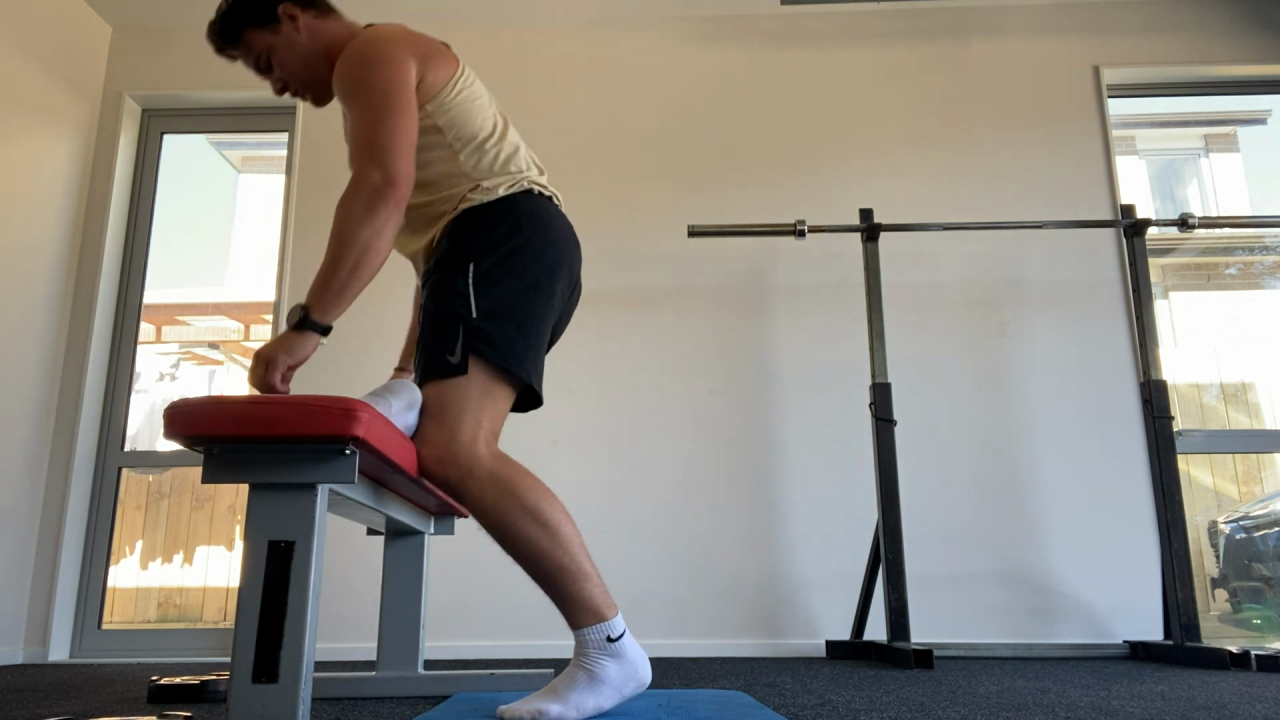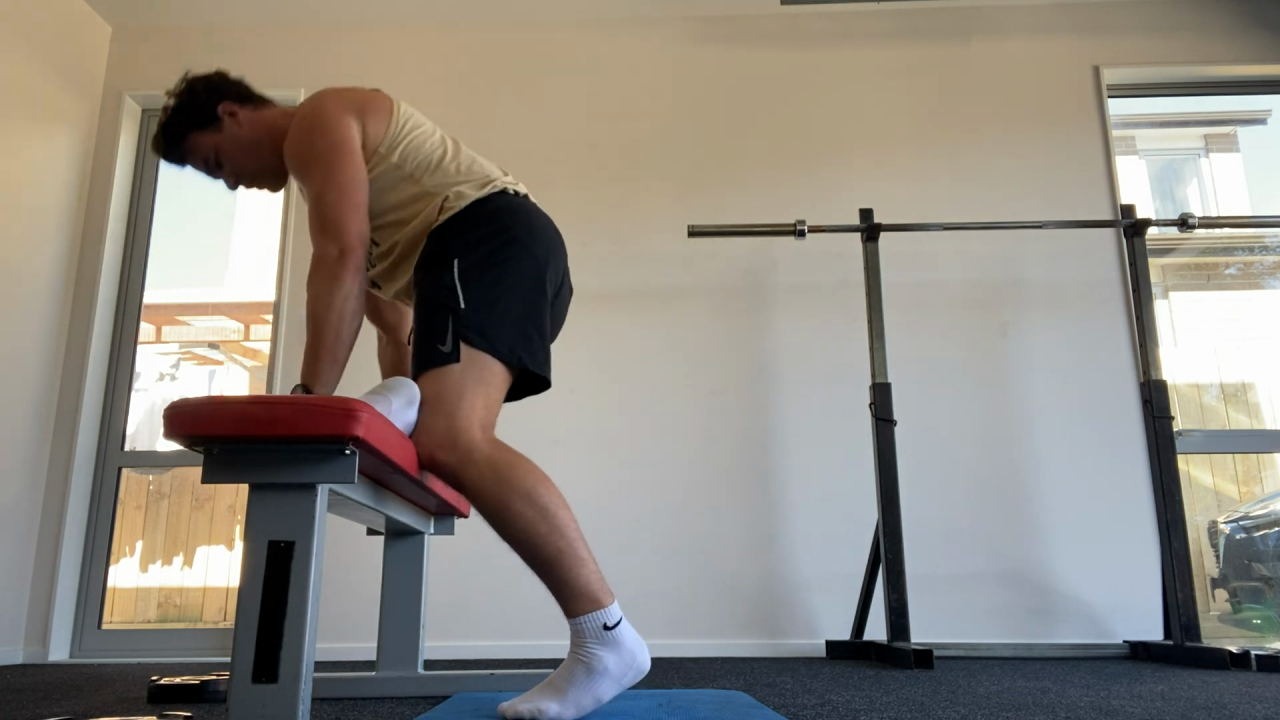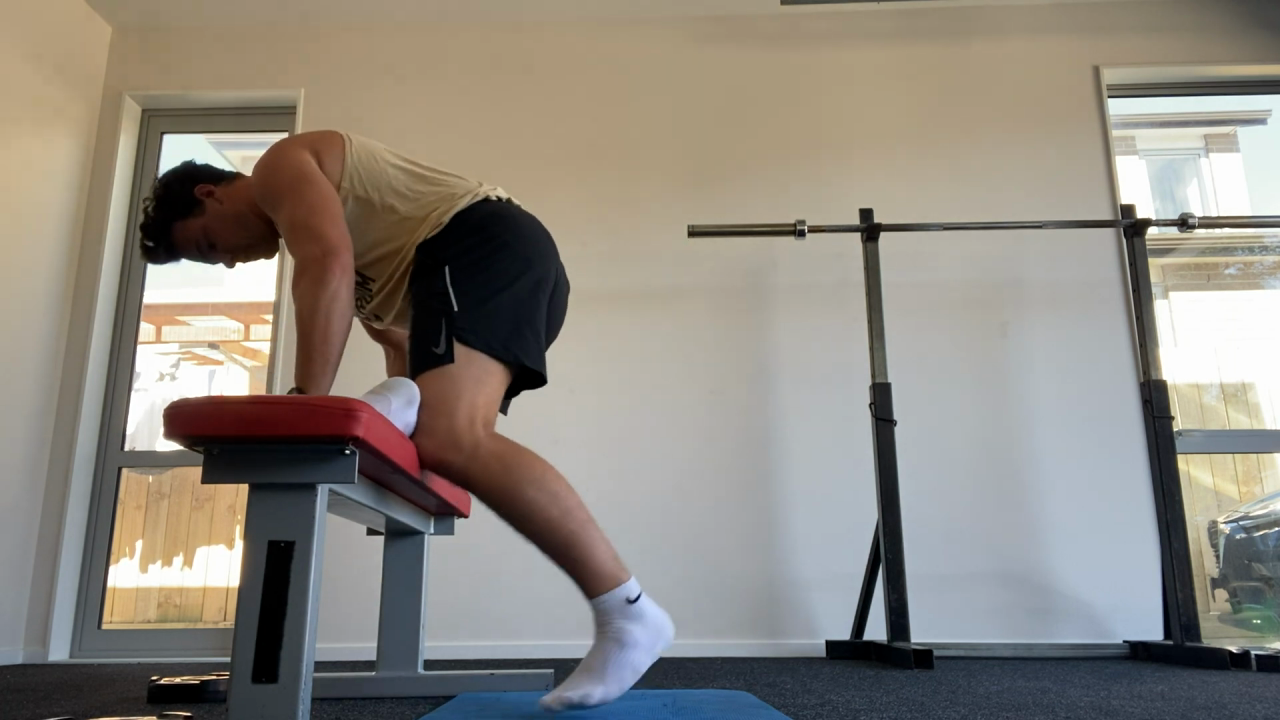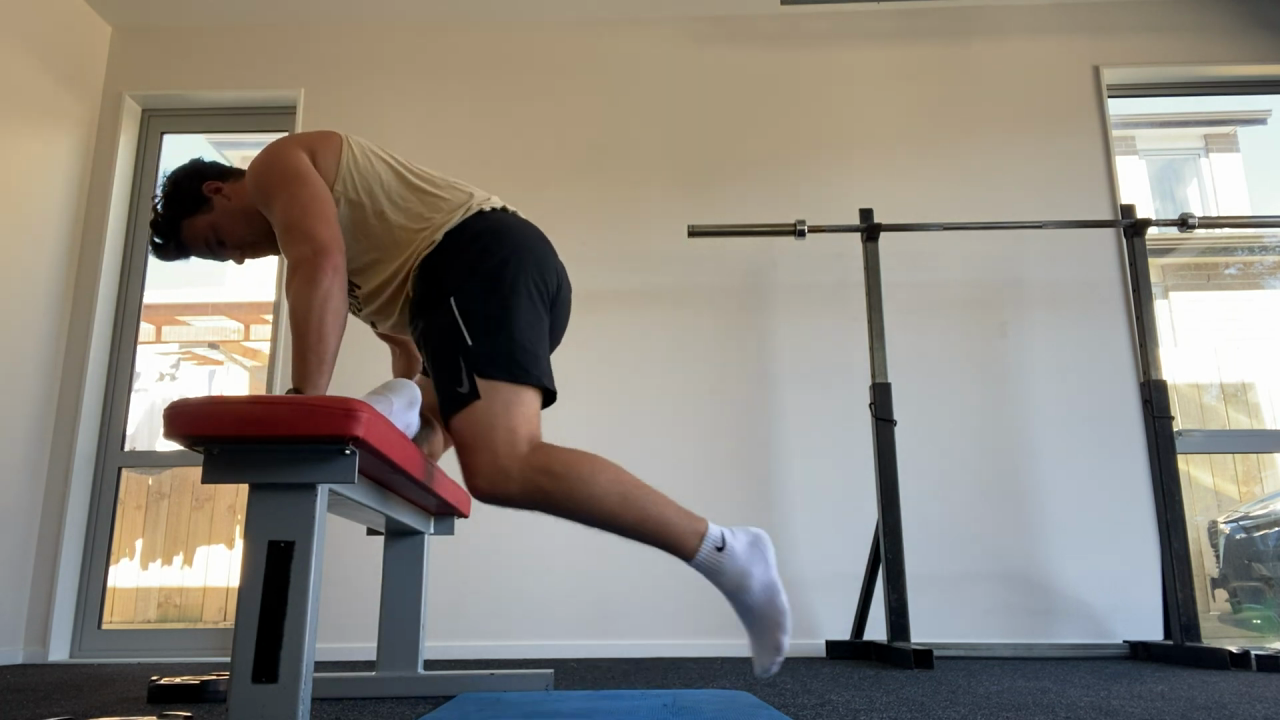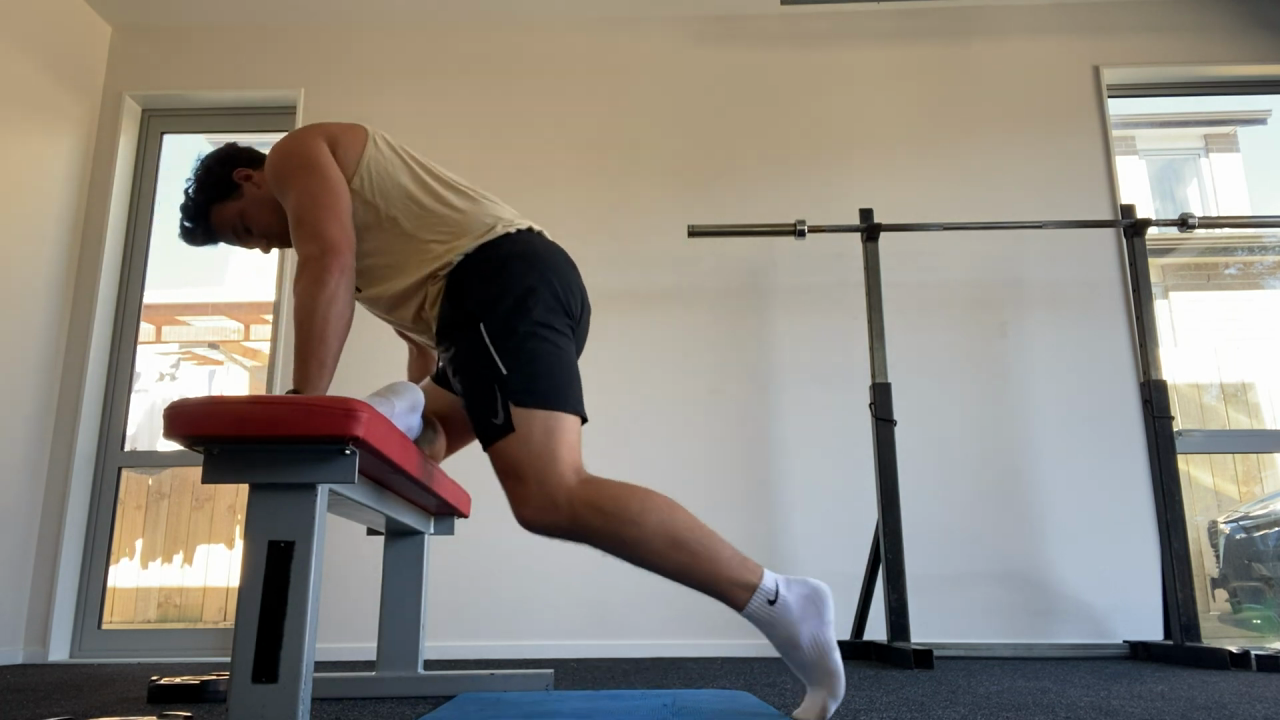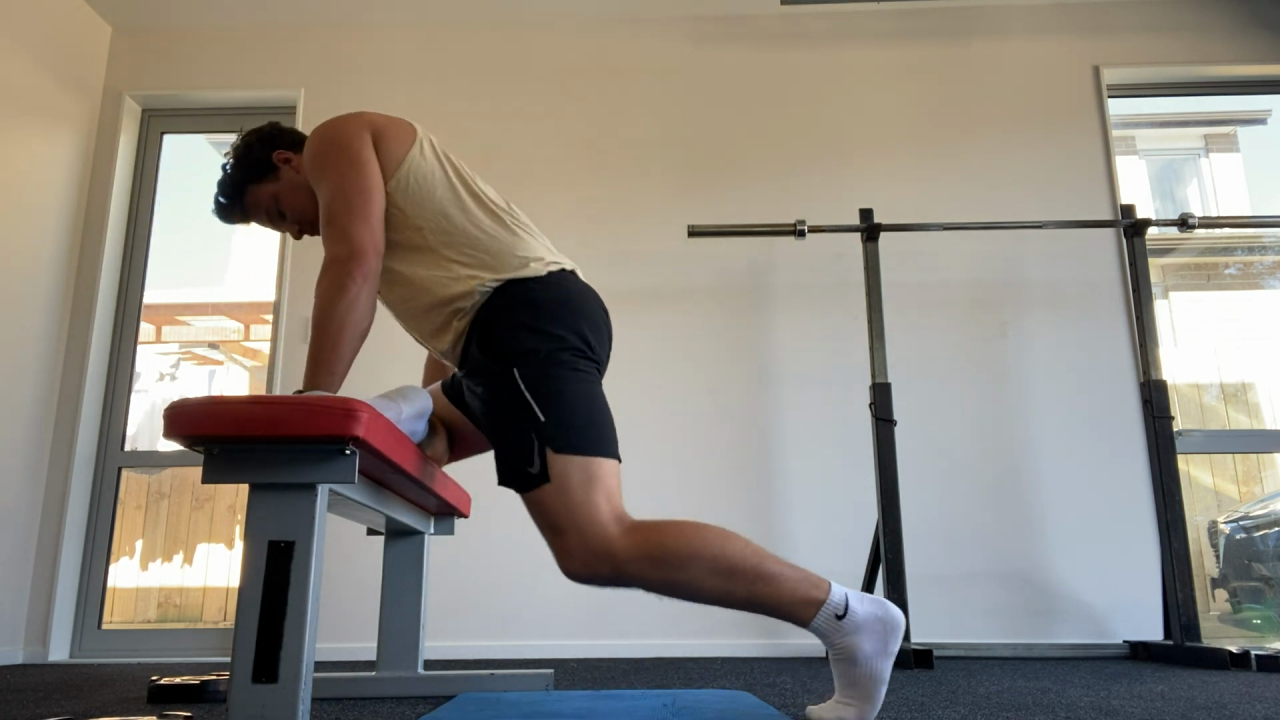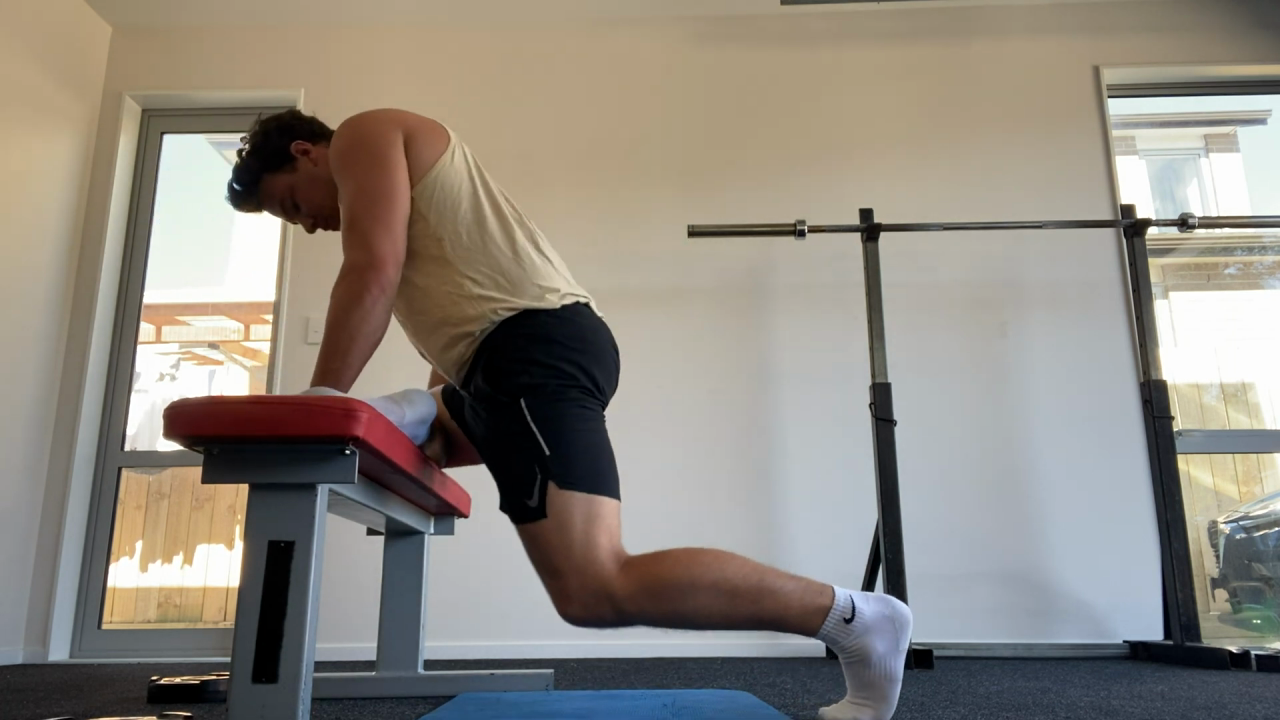
dt=0.2s
person 1, frame 1
right shoulder: (373, 84)
left elbow: (384, 186)
right elbow: (419, 239)
left wrist: (304, 327)
right wrist: (412, 368)
left hip: (503, 236)
right hip: (519, 248)
left knee: (454, 453)
left ankle: (610, 650)
person 1, frame 2
left shoulder: (316, 120)
right shoulder: (330, 174)
left elbow: (341, 252)
right elbow: (393, 313)
left wrist: (311, 396)
left hip: (491, 237)
right hip: (522, 256)
left knee: (449, 439)
left ankle: (606, 640)
person 1, frame 3
left shoulder: (285, 167)
left elbow: (325, 266)
right elbow: (400, 338)
left wrist: (309, 403)
right wrist: (406, 415)
left hip: (480, 247)
right hip: (522, 267)
left knee: (451, 440)
left ankle: (624, 613)
person 1, frame 4
left shoulder: (278, 165)
left elbow: (318, 261)
right elbow: (405, 329)
left wrist: (305, 406)
right wrist: (404, 427)
left hip: (479, 258)
right hip: (506, 268)
left knee: (503, 466)
left ankle: (726, 552)
person 1, frame 5
left shoulder: (297, 153)
right shoulder: (347, 195)
left elbow: (326, 263)
right elbow: (427, 335)
left wrist: (305, 404)
right wrist: (419, 422)
left hip: (500, 283)
right hip: (512, 289)
left knee: (552, 498)
left ankle: (781, 601)
person 1, frame 6
left shoulder: (335, 141)
right shoulder: (380, 176)
left elbow: (353, 267)
right elbow: (449, 316)
left wrist: (314, 405)
left hip: (527, 318)
right hip: (516, 327)
left knee: (594, 547)
right knee: (418, 437)
left ankle: (847, 616)
person 1, frame 7
left shoulder: (365, 135)
right shoulder: (402, 177)
left elbow: (372, 273)
right elbow: (458, 313)
left wrist: (320, 405)
right wrist: (418, 428)
left hip: (534, 348)
right hip: (513, 356)
left knee: (594, 589)
right knee: (418, 442)
left ankle: (854, 618)
